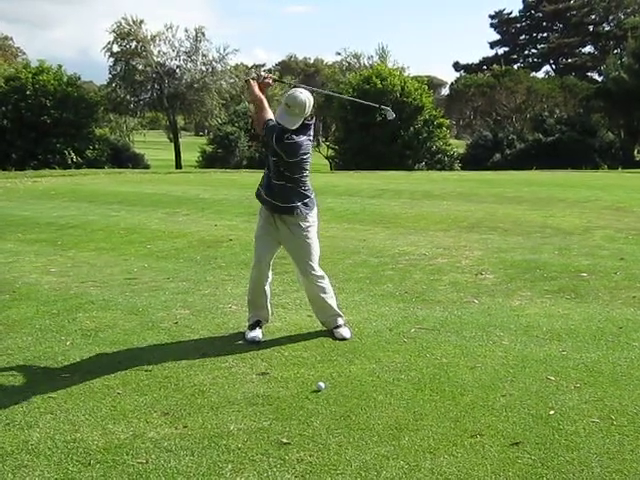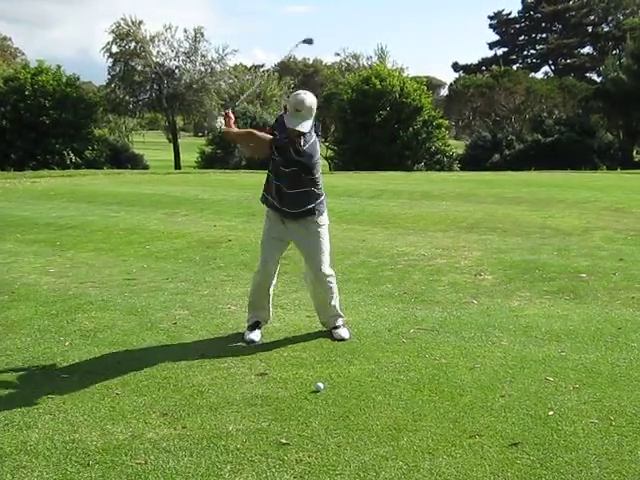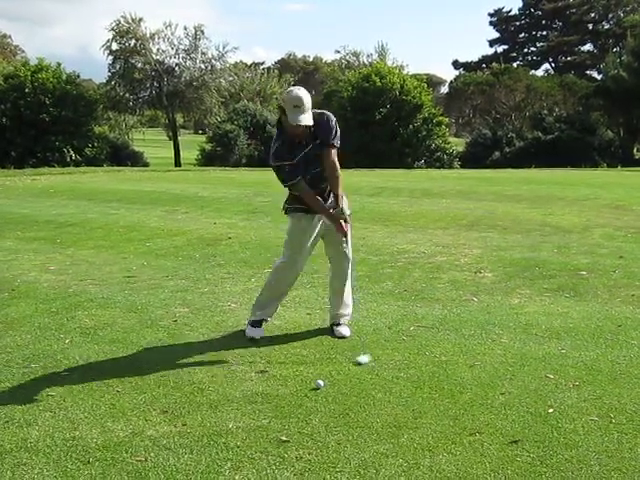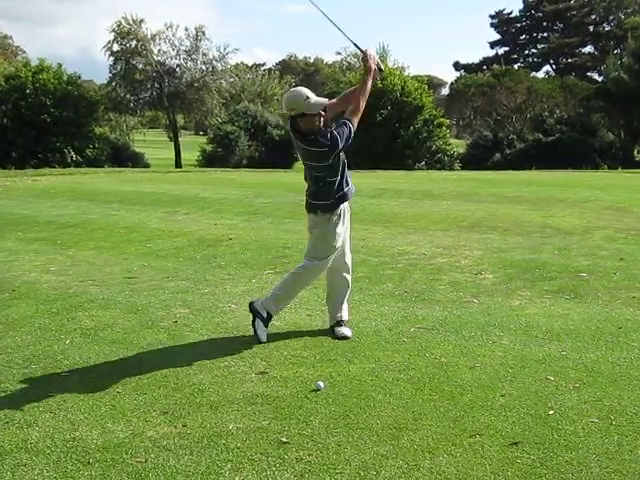
dt=0.2s
person 1, frame 1
left shoulder: (291, 142)
right shoulder: (300, 123)
left elbow: (262, 120)
right elbow: (261, 124)
left wrist: (256, 92)
right wrist: (259, 91)
left hip: (298, 215)
right hip: (270, 210)
left knee: (310, 272)
right knee: (260, 265)
left ankle: (334, 319)
right ankle: (257, 319)
person 1, frame 2
left shoulder: (304, 146)
right shoulder: (282, 124)
left elbow: (262, 143)
right elbow: (258, 149)
left wrist: (230, 132)
right wrist: (234, 131)
left hip: (311, 216)
right hip: (279, 215)
left knee: (320, 271)
right knee: (265, 269)
left ankle: (333, 320)
right ankle: (256, 321)
person 1, frame 3
left shoulder: (325, 120)
right shoulder: (279, 150)
left elbow: (332, 166)
right elbow: (303, 192)
left wrist: (340, 202)
right wrist: (330, 216)
left hip: (334, 203)
right hip: (303, 211)
left knee: (342, 261)
right knee: (290, 265)
left ankle: (339, 317)
right ankle: (258, 316)
person 1, frame 4
left shoulder: (302, 124)
right shoulder: (324, 142)
left elbow: (341, 102)
right elbow: (354, 112)
left wrist: (366, 77)
right wrist: (369, 75)
left hip: (332, 202)
right hip: (327, 207)
left knee: (342, 262)
right knee: (315, 263)
left ankle: (338, 319)
right ankle: (265, 307)
